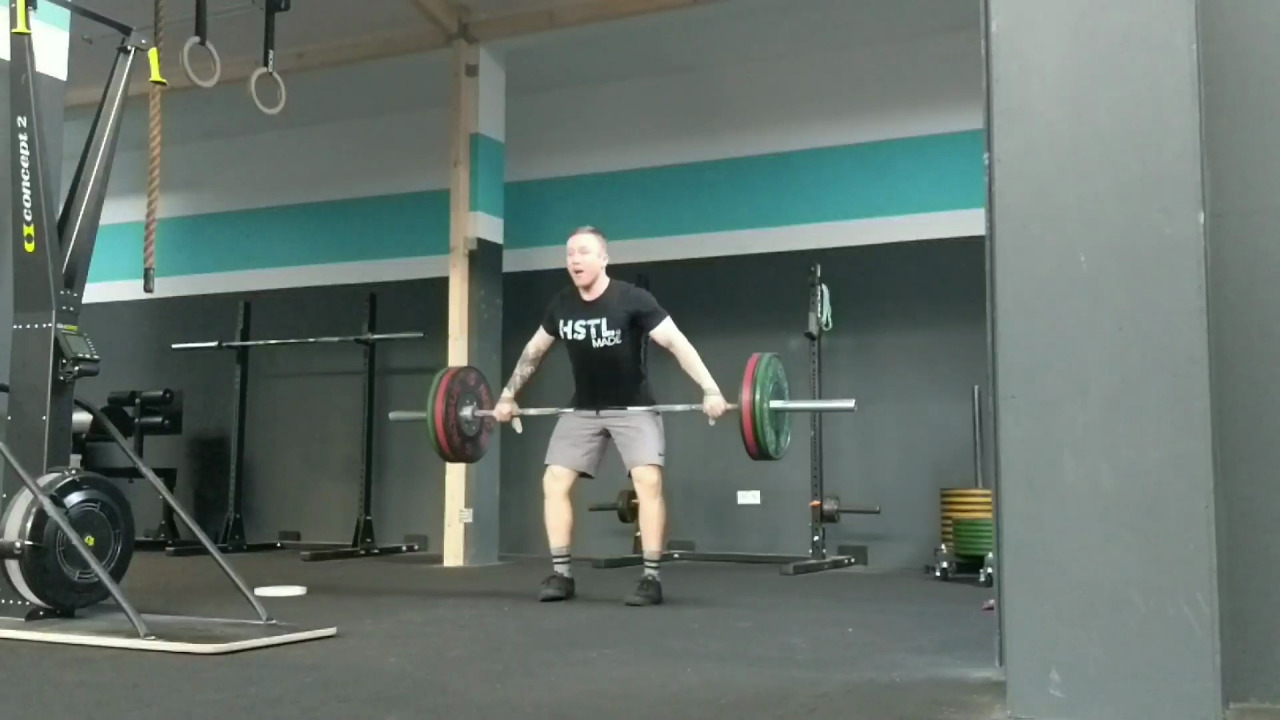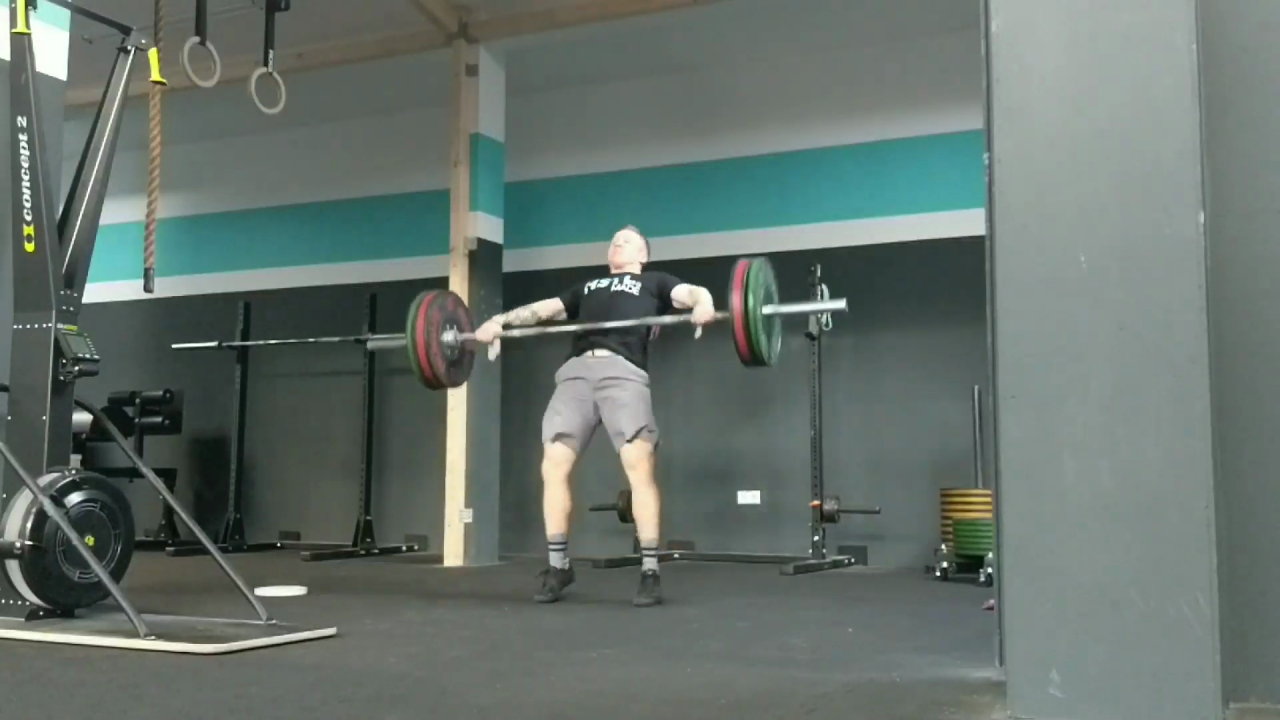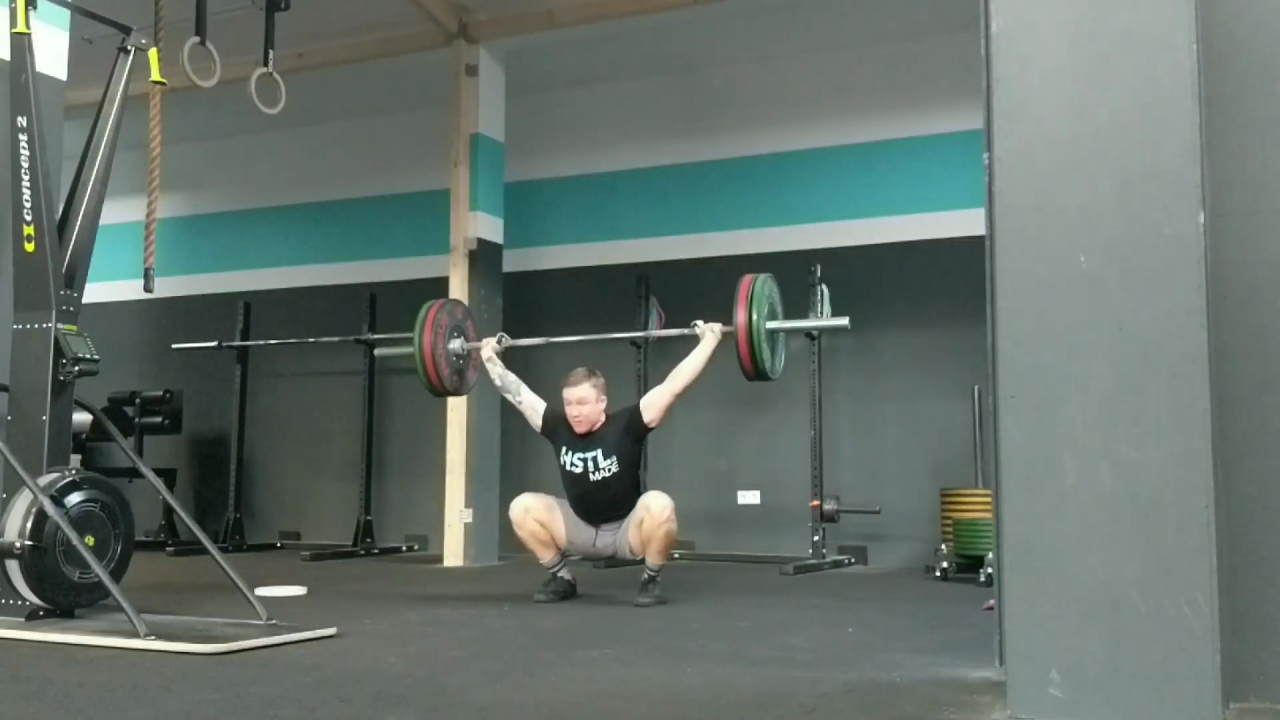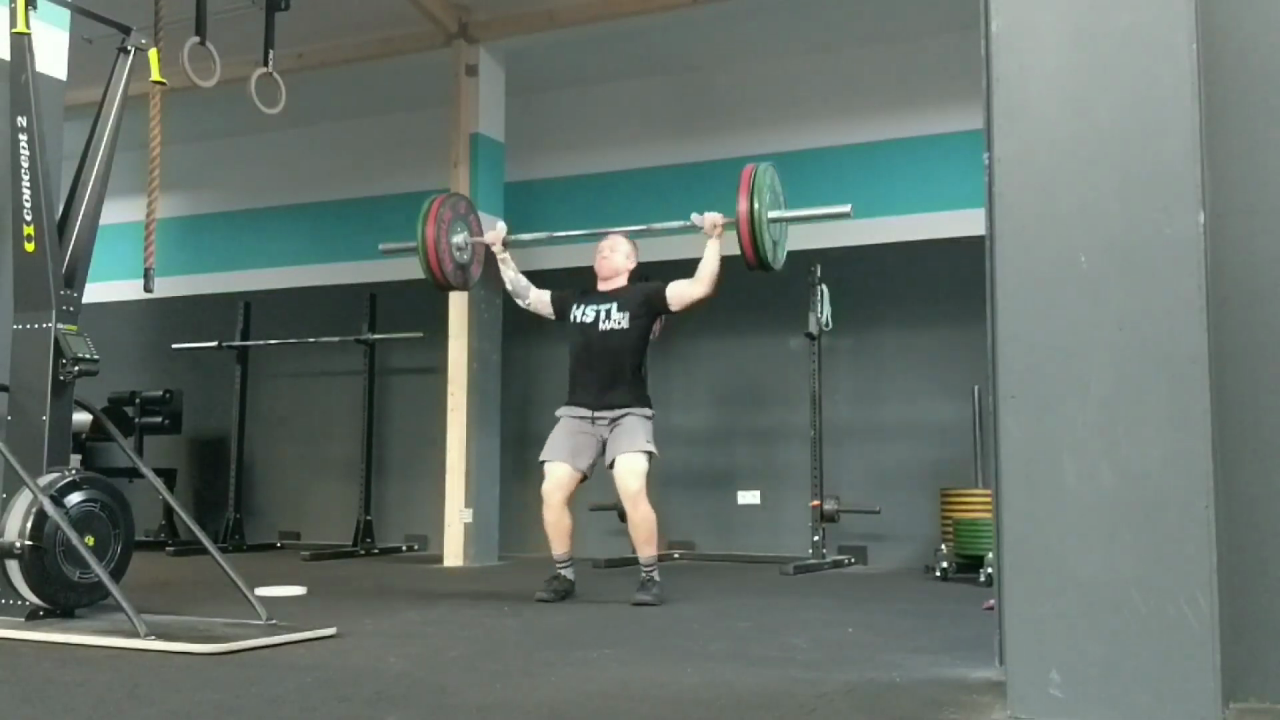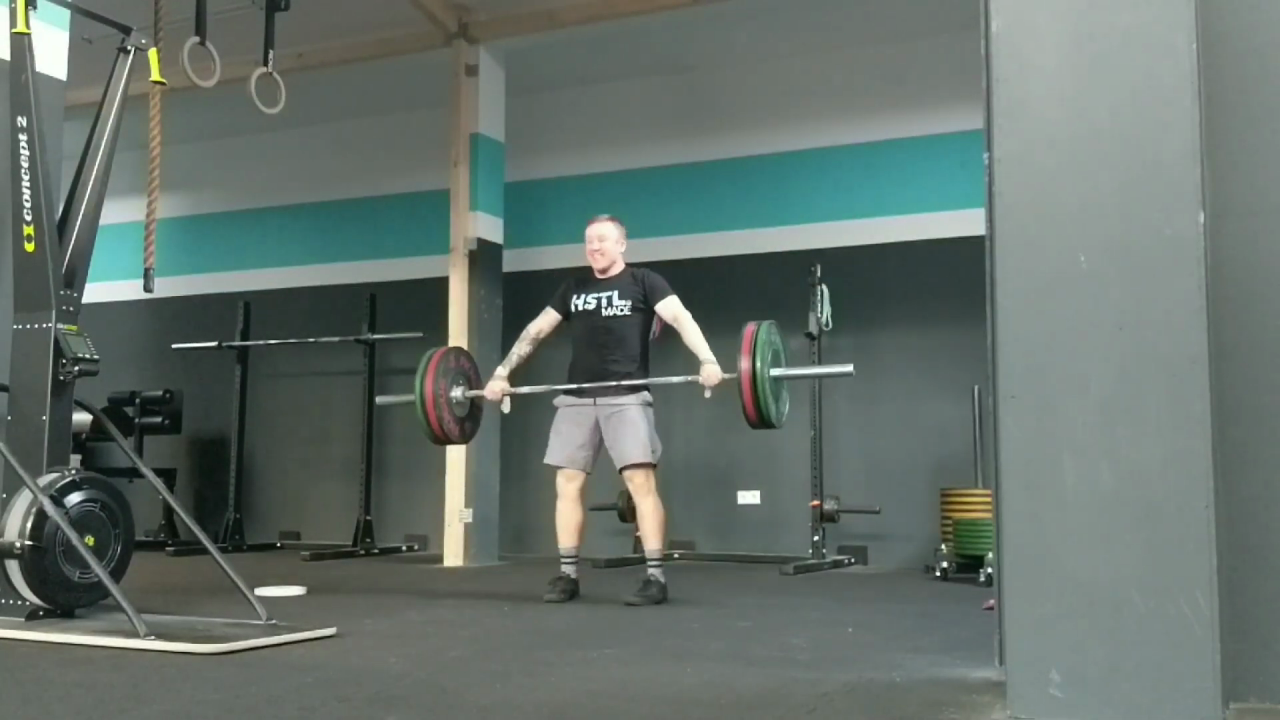
dt=1s
person 1, frame 1
left shoulder: (632, 299)
right shoulder: (561, 304)
left elbow: (675, 342)
right elbow: (534, 350)
left wrist: (710, 390)
right wrist: (508, 395)
left hip: (632, 408)
right hip: (583, 410)
left knee: (648, 482)
right knee: (555, 483)
left ankle: (651, 578)
right ankle: (561, 574)
person 1, frame 2
left shoulder: (654, 283)
right shoulder: (587, 286)
left elbow: (692, 295)
right elbow: (540, 310)
left wrist: (704, 304)
right wrist: (500, 321)
left hip: (623, 377)
right hip: (575, 375)
left knee: (639, 469)
right knee: (554, 470)
left ankle: (650, 572)
right ankle: (558, 567)
person 1, frame 3
left shoulder: (627, 426)
right shoulder: (557, 426)
left elbow: (672, 386)
right elbow: (517, 393)
left wrist: (709, 341)
right wrist: (489, 357)
left hip: (627, 529)
right hip: (581, 528)
left knee: (659, 506)
right knee: (522, 508)
left ankle: (650, 581)
right ankle: (561, 577)
person 1, frame 4
left shoulder: (644, 296)
right shoulder: (574, 299)
left elbow: (700, 287)
right elbow: (524, 295)
left wrist: (714, 237)
right wrist: (500, 252)
left hip: (628, 414)
right hip: (578, 414)
left knee: (632, 491)
right knee: (553, 492)
left ankle: (650, 579)
right ankle: (564, 575)
person 1, frame 5
left shoulder: (644, 281)
right shoulder: (574, 287)
left elbow: (680, 317)
right elbow: (536, 330)
left wrist: (707, 360)
right wrist: (502, 372)
left hip: (626, 398)
right hip: (576, 399)
left knee: (641, 484)
right knee: (568, 484)
left ankle: (655, 578)
right ankle: (568, 574)
